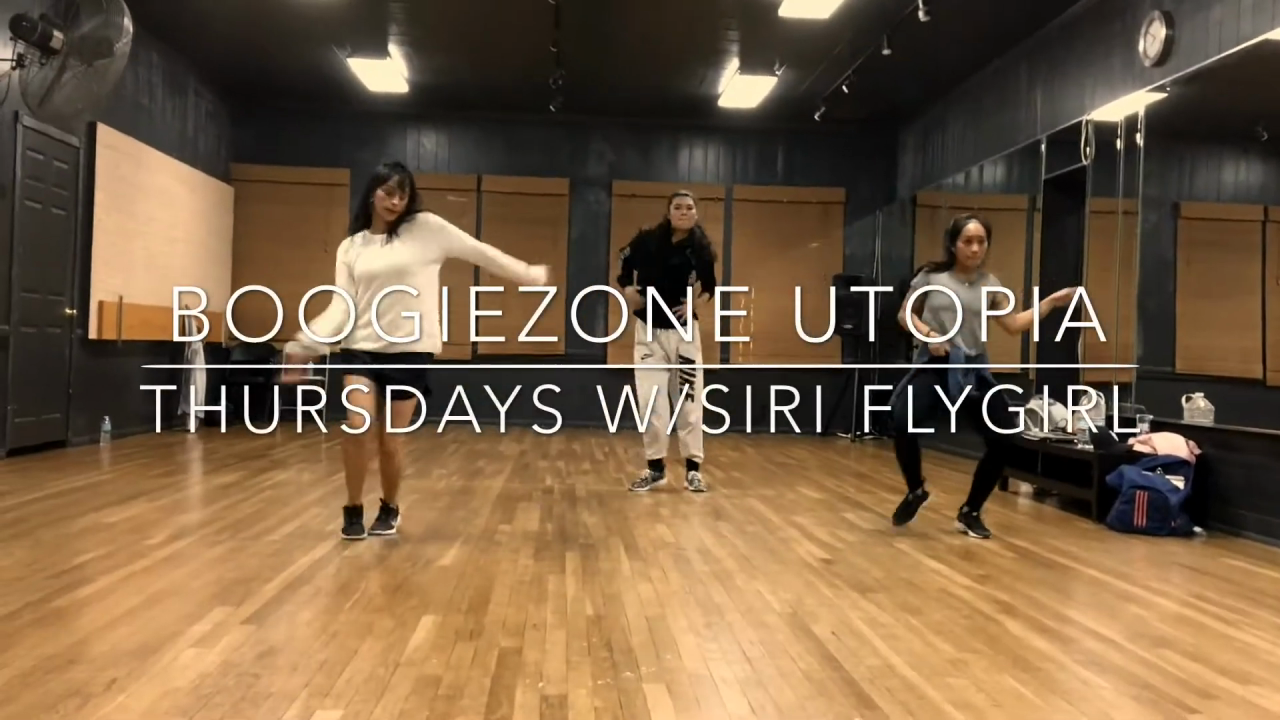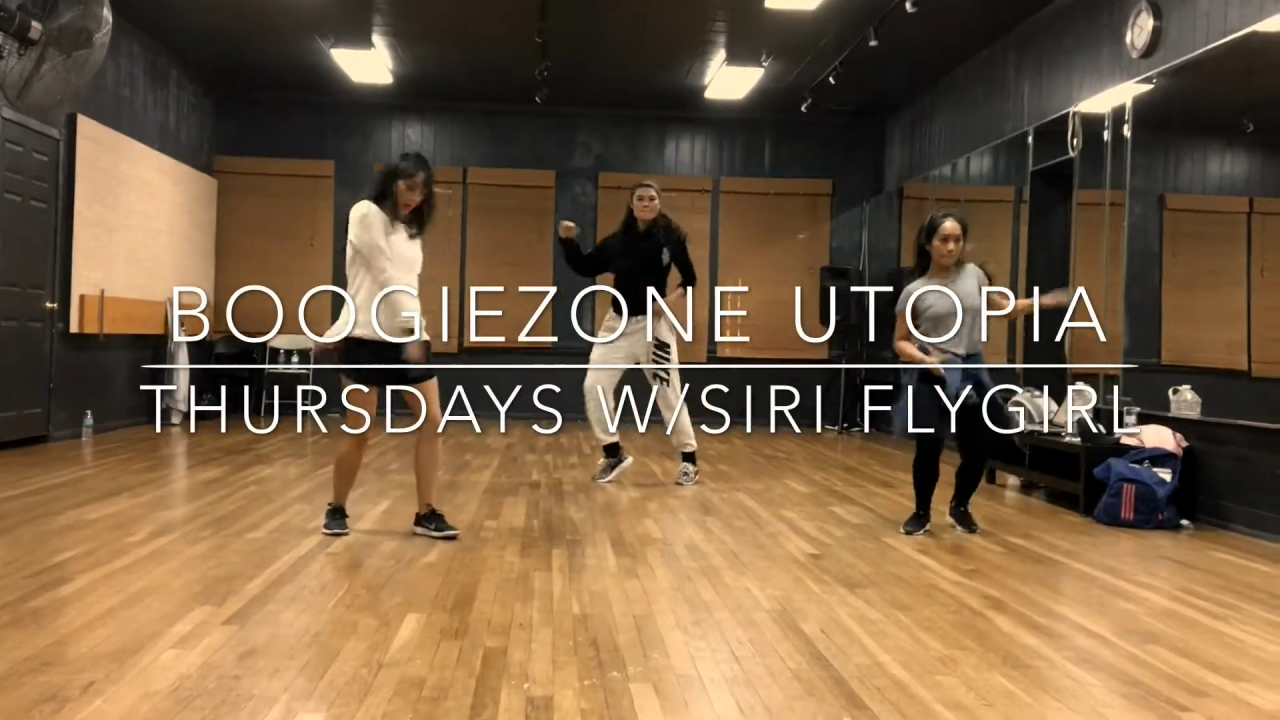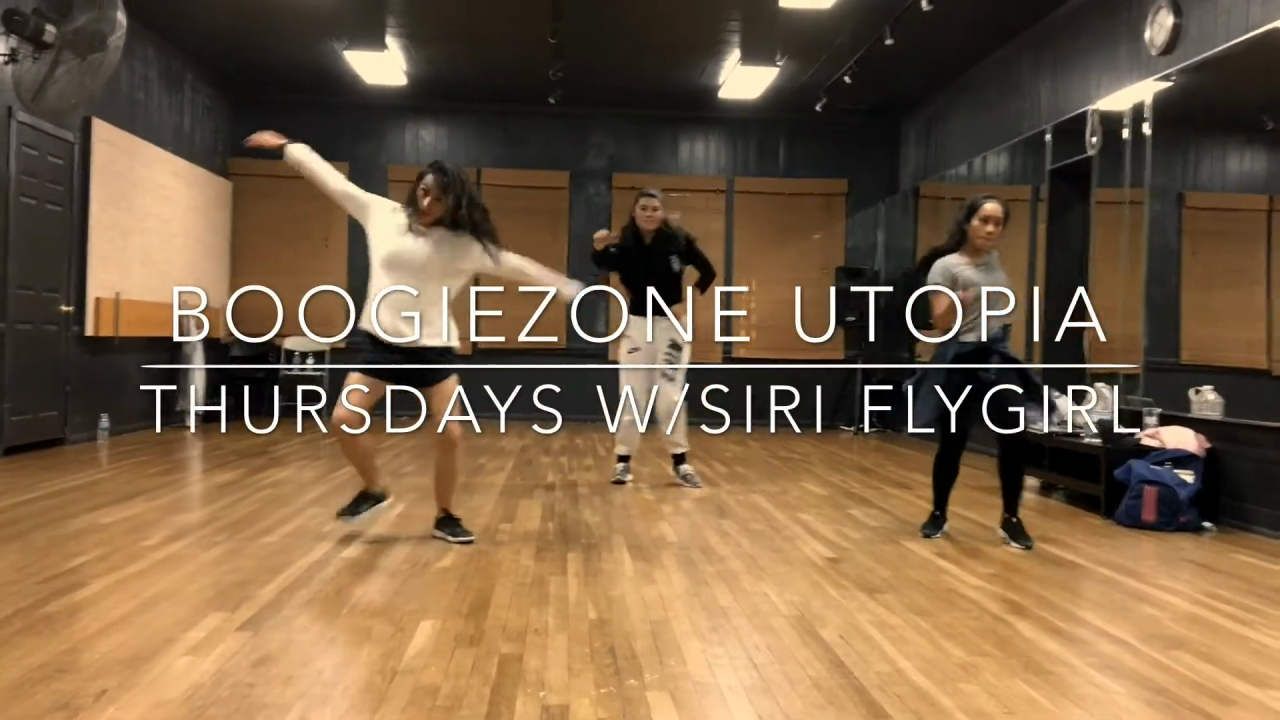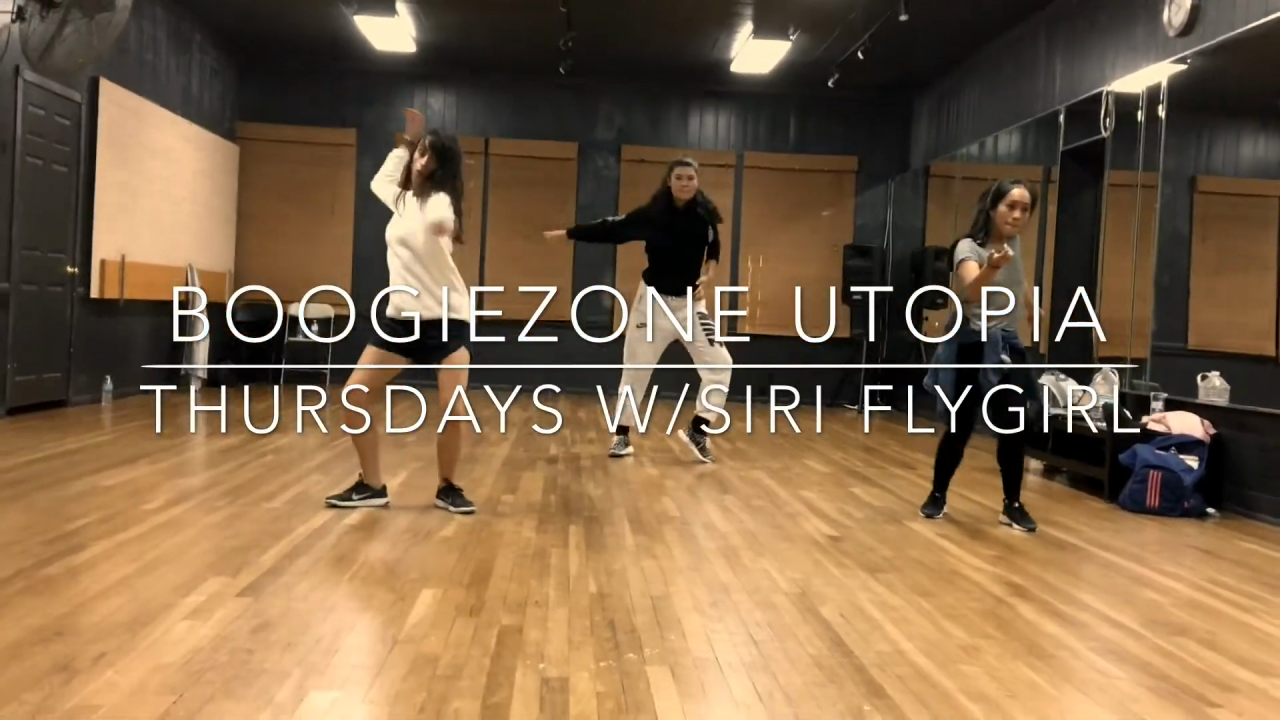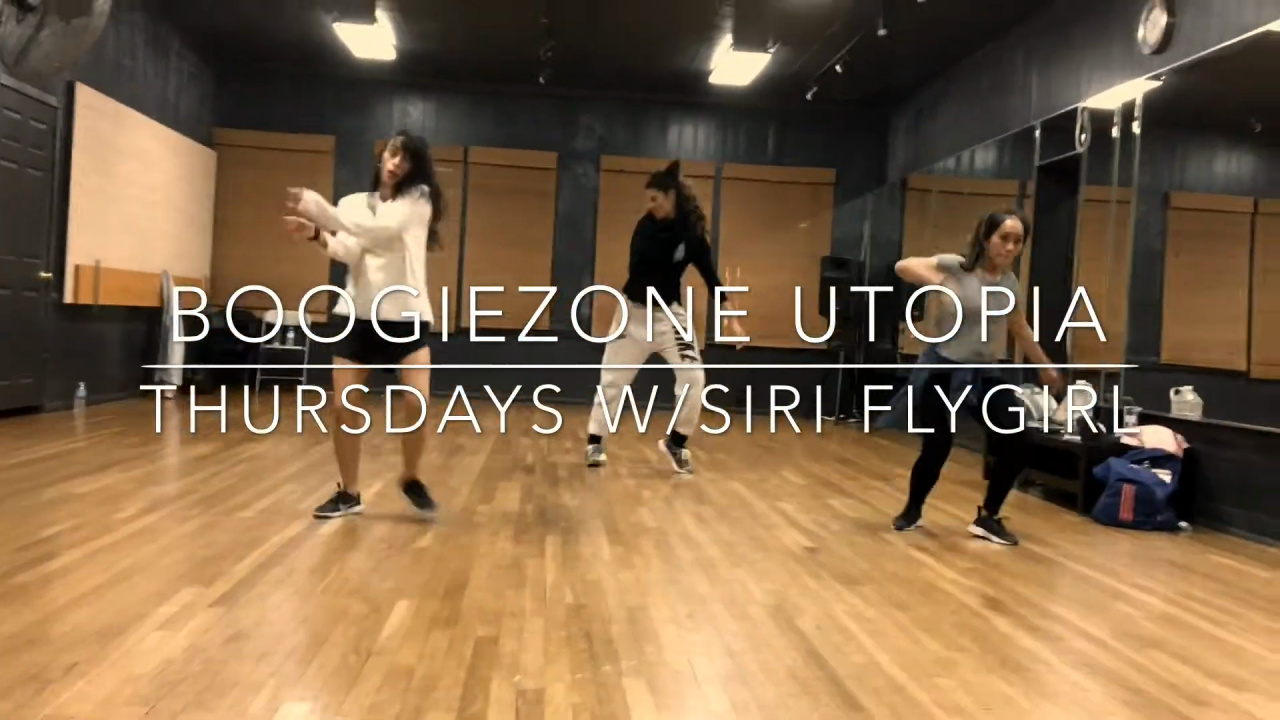
dt=0.4s
person 1, frame 1
left shoulder: (425, 227)
right shoulder: (351, 248)
left elbow: (476, 251)
right elbow: (342, 306)
left wrist: (526, 275)
right wrist: (305, 344)
left hip: (411, 350)
right hip: (362, 348)
left knee: (390, 441)
right knee: (359, 429)
left ankle: (389, 507)
right ankle: (353, 510)
person 1, frame 2
left shoulder: (412, 230)
right shoulder: (366, 213)
right elbow: (382, 274)
right wrist: (407, 326)
left hip: (410, 339)
right hip: (366, 339)
left knee: (431, 423)
right knee: (359, 432)
left ankle: (426, 513)
right ankle: (337, 509)
person 1, frame 3
left shoulder: (463, 244)
right shoulder: (384, 215)
left elbow: (510, 264)
right elbow: (335, 184)
left wrist: (566, 288)
right wrist: (287, 148)
left hip: (433, 348)
right hip: (379, 343)
left knee: (450, 435)
right knee: (346, 423)
left ankle: (445, 517)
right ankle: (374, 489)
person 1, frame 4
left shoulder: (440, 200)
right shoulder: (404, 197)
left elbow: (441, 218)
right elbow: (381, 181)
left wrist: (442, 226)
right wrist: (406, 143)
left hip: (446, 319)
right hip: (400, 317)
right knee: (355, 395)
left ankle: (448, 487)
right ankle: (372, 485)
person 1, frame 5
left shoulder: (419, 198)
right shoulder: (354, 203)
left elbow: (381, 229)
right elbow: (349, 250)
left wrist: (320, 207)
right wrist: (315, 232)
left hip: (409, 316)
right hip: (357, 315)
left knee: (417, 406)
right knee: (344, 407)
left ankle: (412, 481)
right ankle: (348, 494)
person 2, frame 1
left shoulder: (989, 284)
right shoulder: (930, 277)
left elbow: (1012, 325)
right elbow: (905, 314)
left wrist: (1051, 302)
right wrist: (928, 333)
left hip: (974, 368)
right hip: (934, 365)
left knee: (1002, 442)
right knee: (904, 428)
left ankle: (970, 512)
right ankle: (915, 493)
person 2, frame 2
left shoulder: (973, 274)
right shoulder: (914, 293)
left elbow: (1003, 307)
right elbow: (901, 342)
left wrist: (1042, 302)
right wrist: (925, 360)
left hip: (973, 372)
right hip: (932, 377)
left knee: (976, 452)
right knee: (928, 447)
left ankle: (959, 506)
right ankle: (921, 513)
person 2, frame 3
left shoulder: (993, 259)
right shoulder: (945, 267)
right elbow: (939, 320)
right wrist: (956, 305)
left hip: (997, 358)
right hip: (959, 359)
left knee: (1013, 436)
right knee: (952, 442)
left ankle: (1011, 519)
right ankle: (938, 514)
person 2, frame 4
left shoulder: (1012, 244)
right shoulder: (968, 248)
right elbow: (974, 290)
left wrist: (1027, 304)
right wrist: (993, 266)
left hip: (1006, 345)
right hip: (969, 344)
left knee: (1011, 426)
right knee: (959, 430)
left ankle: (1011, 504)
right ankle: (939, 492)
person 2, frame 5
left shoulder: (1011, 284)
right shoulder: (955, 268)
left elbow: (1019, 330)
right elbow: (903, 266)
left wrist: (1045, 363)
right wrist: (931, 275)
left hip: (987, 374)
right hip: (945, 370)
left knee: (1014, 447)
right knee: (935, 451)
left ankle: (987, 517)
right ankle: (913, 509)
person 3, frame 1
left shoulder: (700, 251)
right shoulder: (648, 240)
left elbow: (709, 288)
right elbow: (625, 261)
left wrist: (696, 305)
right wrist: (627, 288)
left hip: (681, 332)
right hip: (646, 330)
left knee: (688, 401)
right knee: (650, 398)
left ankle: (692, 469)
right ankle: (656, 467)
person 3, frame 2
left shoulder: (671, 237)
right shoulder: (617, 241)
left elbow: (689, 276)
right elbow: (585, 266)
left wrist: (676, 297)
right wrist: (568, 240)
left hip: (655, 322)
right hip: (619, 321)
left knee: (668, 393)
right knee: (595, 387)
left ankle: (689, 460)
right ankle: (614, 455)
person 3, frame 3
left shoulder: (678, 241)
right shoulder: (626, 245)
left elbow: (707, 273)
right elbow: (605, 260)
left wrist: (685, 305)
right wrist: (599, 247)
left hip: (673, 324)
right hip: (637, 325)
left knee: (668, 397)
right knee: (632, 397)
left ankle: (679, 461)
right ankle: (624, 461)
person 3, frame 4
left shoulder: (704, 214)
right shoulder: (650, 214)
left elbow: (713, 249)
right elbow: (611, 229)
left wrist: (709, 273)
right wrist: (569, 233)
left hip: (689, 301)
right hip: (652, 300)
left knee: (719, 364)
right knee: (635, 371)
left ankle: (698, 430)
right ankle: (623, 434)
person 3, frame 5
left shoulder: (692, 232)
right shoulder: (645, 225)
left elbow: (709, 273)
left wrist: (729, 315)
right wrist: (631, 293)
left hip: (668, 314)
right hip: (632, 311)
left knee: (693, 380)
right knee: (612, 379)
left ankle: (676, 443)
right ankle: (595, 443)
